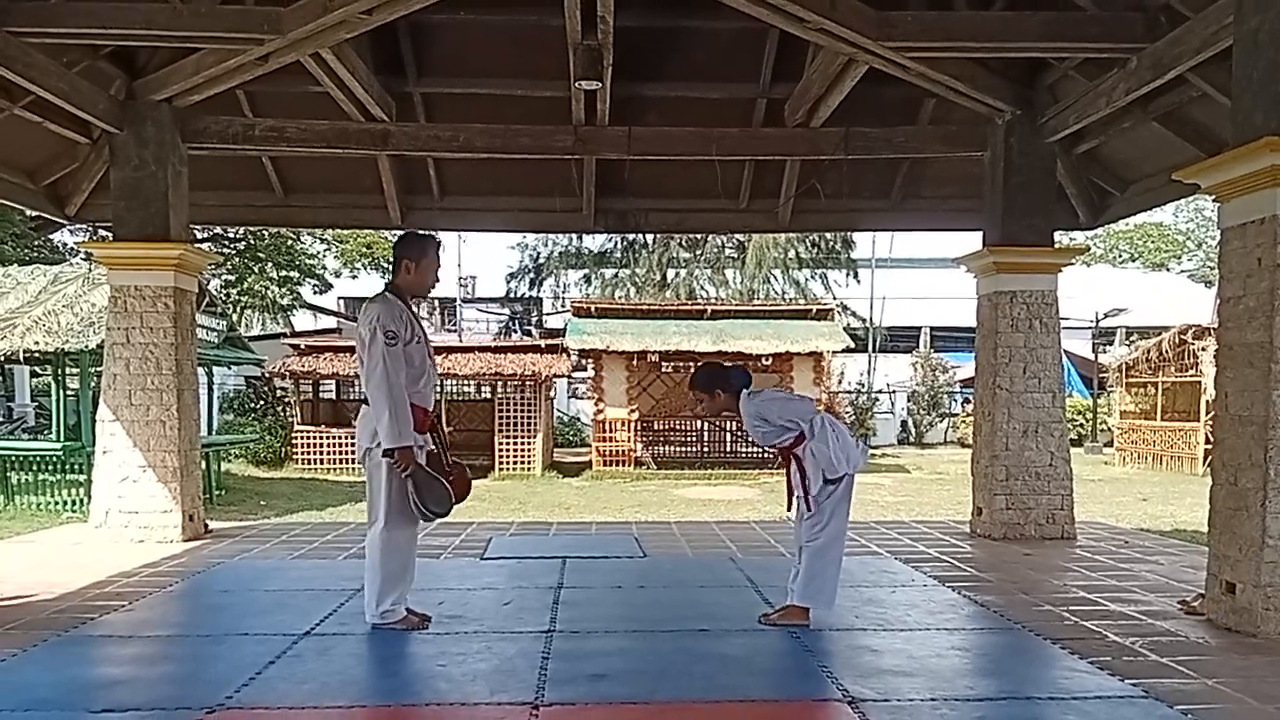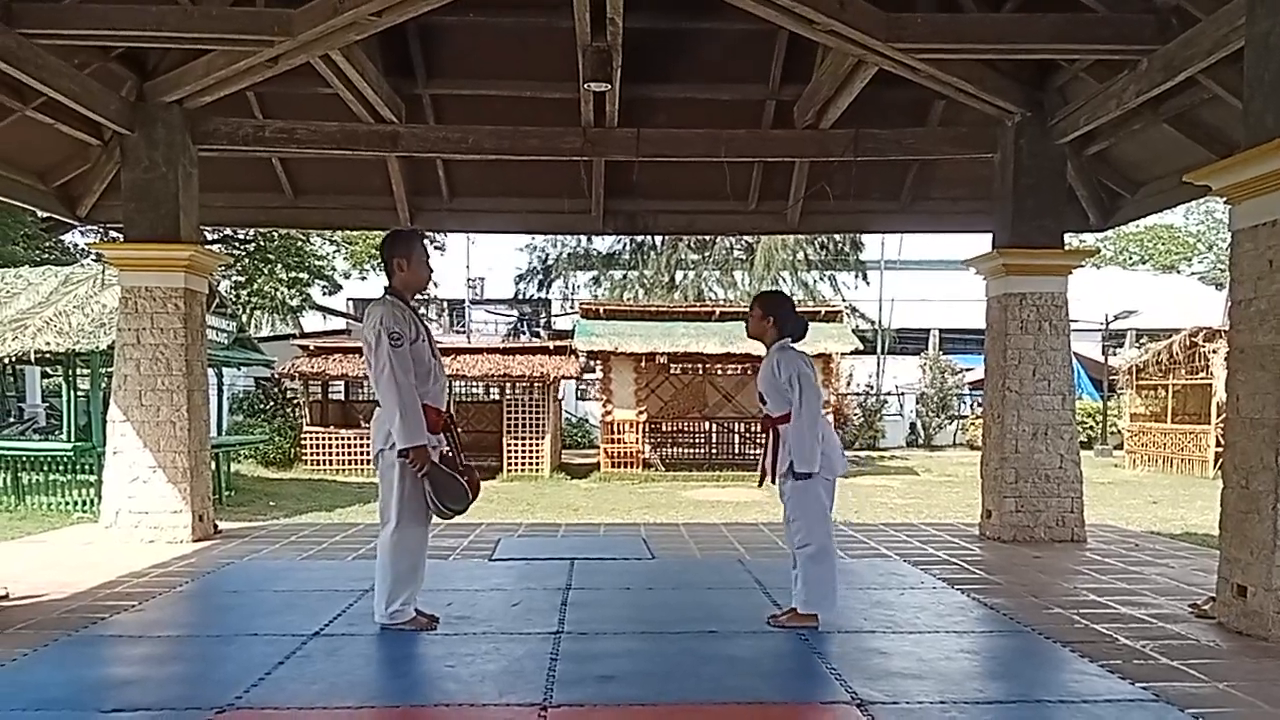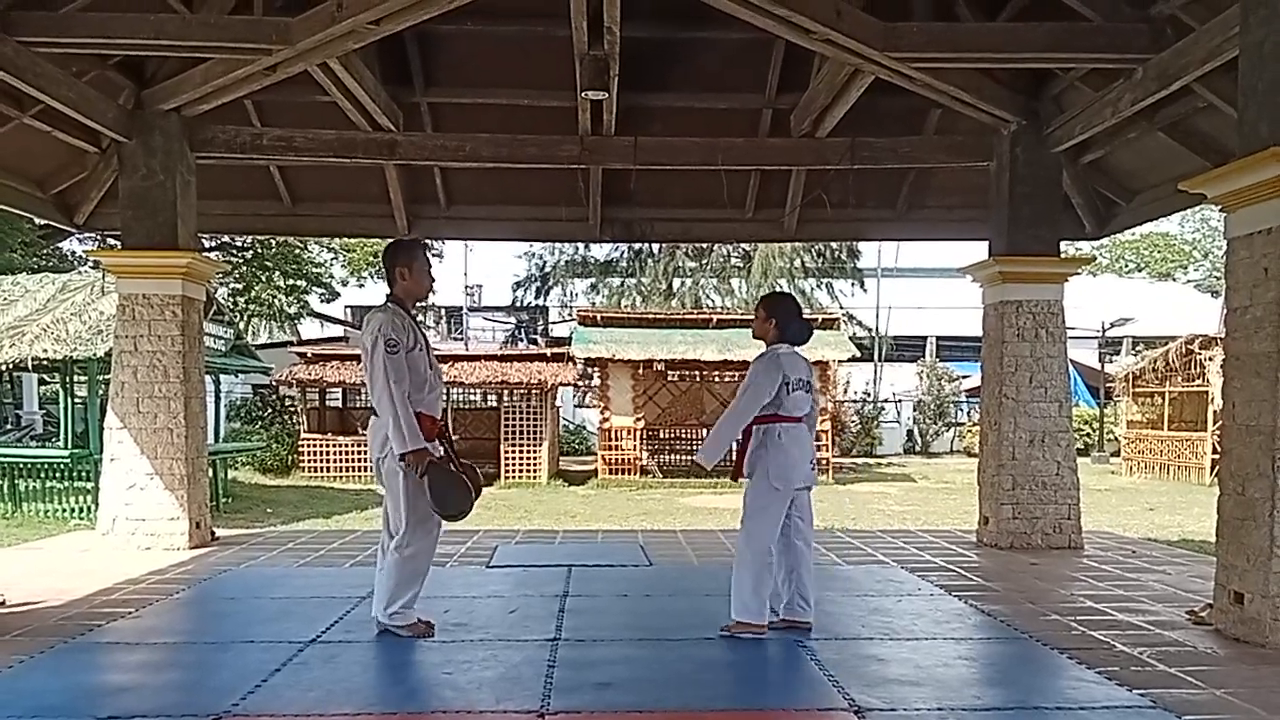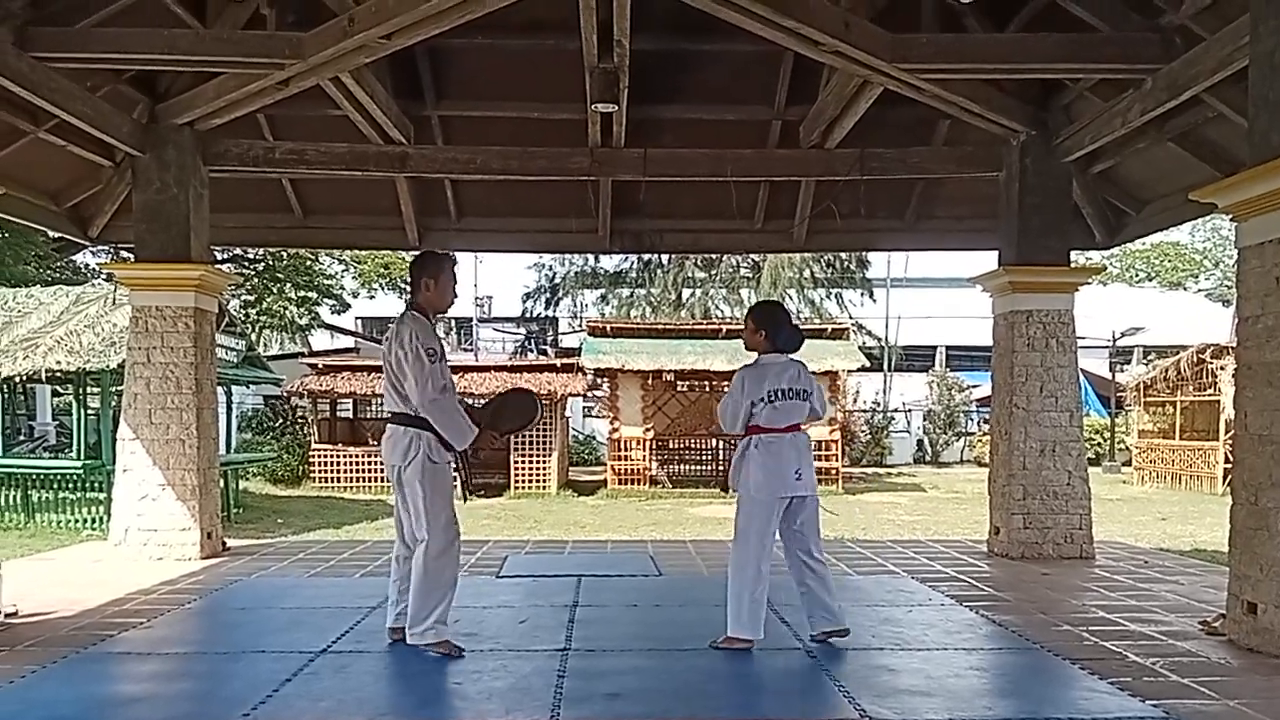
dt=0.4s
person 1, frame 1
left shoulder: (402, 312)
right shoulder: (383, 313)
right elbow: (386, 384)
left wrist: (412, 439)
right wrist: (401, 442)
left hip: (403, 430)
right hip: (390, 432)
left knee: (403, 520)
right knee: (391, 521)
left ankle: (392, 604)
right ankle: (384, 611)
person 1, frame 2
left shoulder: (405, 314)
right shoulder: (386, 316)
right elbow: (395, 386)
right wrist: (414, 442)
left hip: (416, 432)
right hip: (404, 433)
left knee: (414, 521)
right knee: (402, 522)
left ankle: (401, 605)
right ankle: (394, 611)
person 1, frame 3
left shoulder: (404, 322)
right shoulder: (386, 323)
right elbow: (389, 392)
left wrist: (423, 441)
right wrist: (415, 446)
left hip: (408, 438)
right hip: (399, 438)
left knee: (403, 528)
right knee: (417, 526)
left ankle: (392, 611)
right ankle: (395, 612)
person 1, frame 4
left shoulder: (412, 327)
right shoulder: (417, 331)
right elbow: (431, 397)
left wrist: (470, 419)
right wrist: (473, 434)
left hip: (415, 443)
right hip: (419, 445)
left knee: (413, 538)
right knee: (438, 539)
left ankle: (401, 621)
right ankle: (425, 630)
person 2, frame 1
left shoulder: (754, 408)
right shoulder: (751, 404)
left elbow: (808, 414)
right elbow: (804, 406)
left hip: (827, 460)
right hip: (817, 460)
left knee: (819, 534)
right knee: (808, 532)
left ankle: (800, 610)
right ankle: (798, 602)
person 2, frame 2
left shoulder: (786, 359)
right shoulder: (779, 357)
left elbow: (808, 409)
left wrist: (803, 461)
left hip: (805, 455)
right hip: (797, 454)
left knee: (809, 533)
right knee: (801, 531)
left ankle: (809, 610)
right ankle: (804, 604)
person 2, frame 3
left shoulder: (768, 364)
right shoulder: (802, 365)
left elbow: (740, 412)
left wrist: (706, 454)
left hip: (774, 456)
right hip: (799, 454)
left knee: (756, 539)
right knee: (794, 539)
left ankle: (750, 617)
right ankle: (797, 612)
person 2, frame 4
left shoulder: (748, 375)
right shoulder: (801, 372)
left elbow: (733, 423)
right elbow: (818, 411)
left wrist: (728, 402)
left hip: (764, 467)
right hip: (798, 464)
left knee: (750, 553)
right knee: (805, 550)
left ankle: (743, 632)
right ankle: (830, 621)
